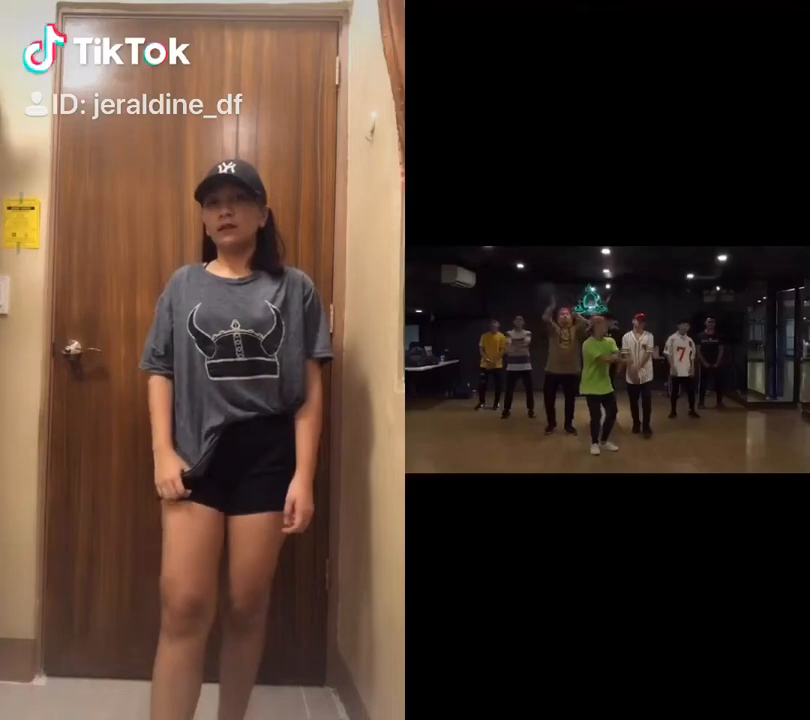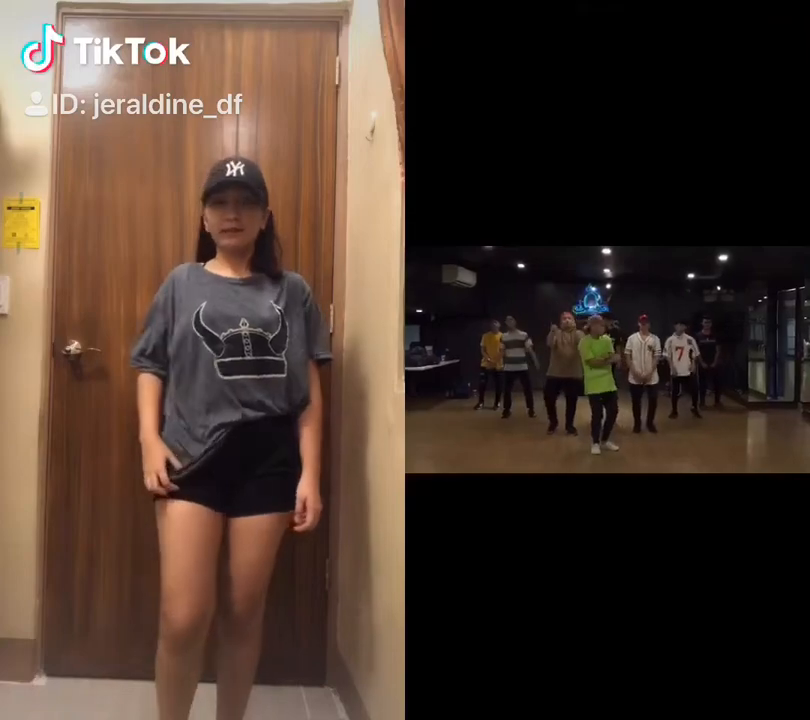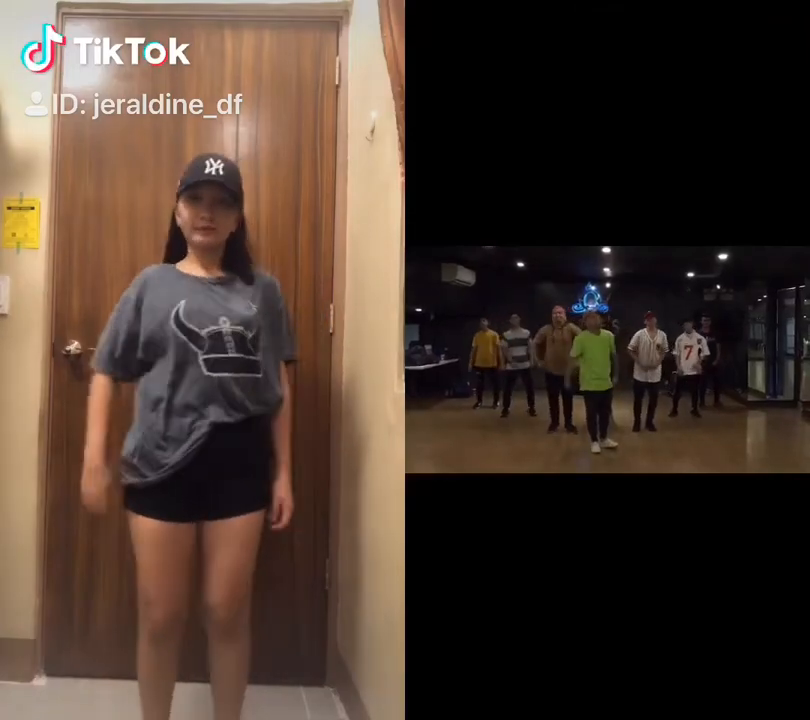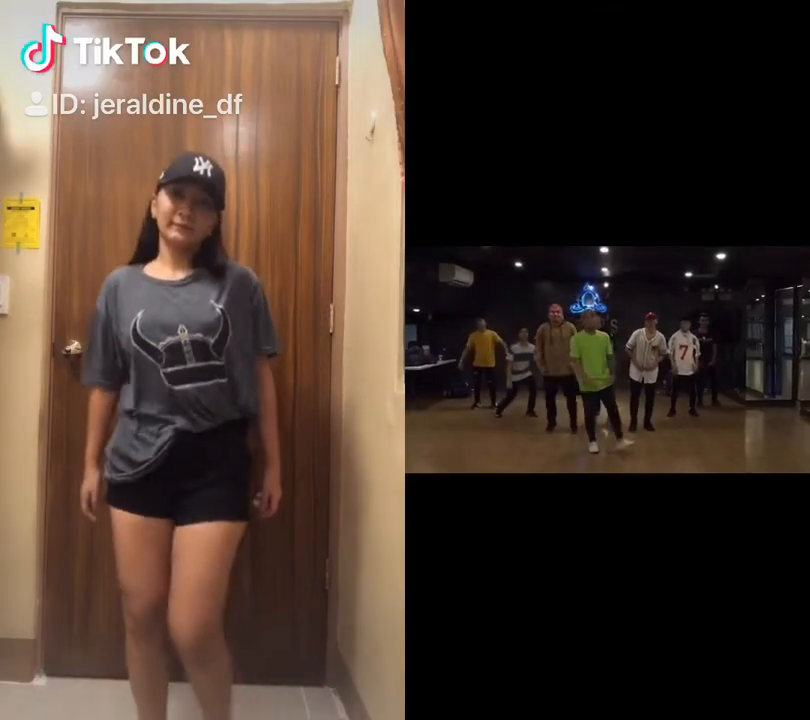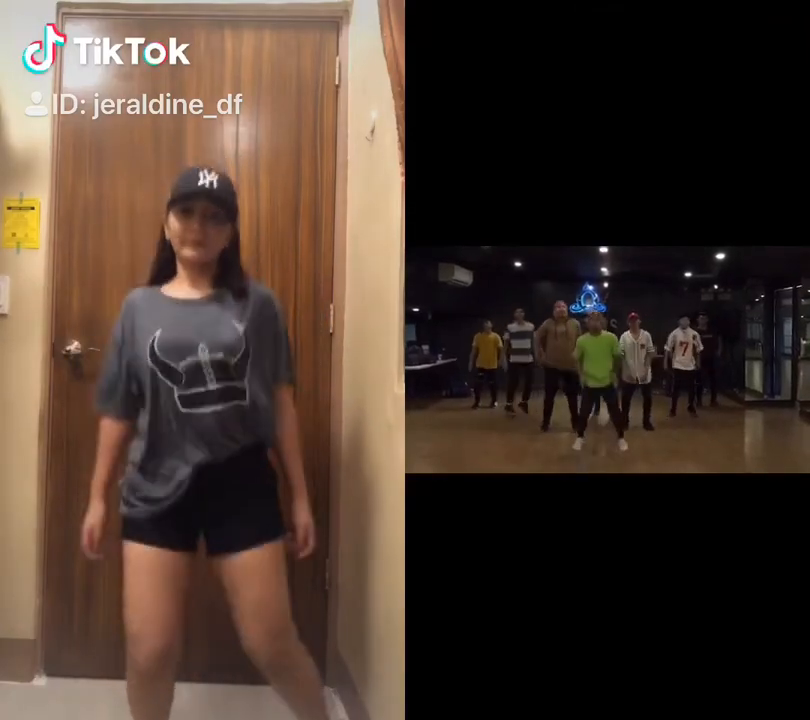
dt=0.5s
person 1, frame 1
left shoulder: (295, 287)
right shoulder: (183, 284)
left elbow: (310, 387)
right elbow: (160, 373)
left wrist: (304, 475)
right wrist: (163, 452)
left hip: (267, 457)
right hip: (197, 455)
left knee: (247, 607)
right knee: (183, 606)
person 1, frame 2
left shoulder: (292, 291)
right shoulder: (182, 283)
left elbow: (309, 388)
right elbow: (149, 366)
left wrist: (310, 473)
right wrist: (149, 440)
left hip: (267, 460)
right hip: (192, 457)
left knee: (244, 611)
right knee: (183, 617)
person 1, frame 3
left shoulder: (262, 290)
right shoulder: (153, 284)
left elbow: (278, 386)
right elbow: (106, 371)
left wrist: (283, 472)
right wrist: (94, 455)
left hip: (239, 462)
right hip: (161, 463)
left knee: (228, 612)
right knee: (160, 617)
person 1, frame 4
left shoulder: (238, 285)
right shoulder: (121, 286)
left elbow: (261, 377)
right elbow: (104, 383)
left wrist: (273, 464)
right wrist: (92, 464)
left hip: (216, 463)
right hip: (140, 462)
left knee: (194, 628)
right knee: (142, 615)
person 1, frame 5
left shoulder: (256, 305)
right shoulder: (139, 307)
left elbow: (281, 404)
right elbow: (118, 411)
left wrist: (300, 495)
right wrist: (96, 499)
left hip: (241, 485)
right hip: (157, 491)
left knee: (272, 646)
right knee: (148, 653)
